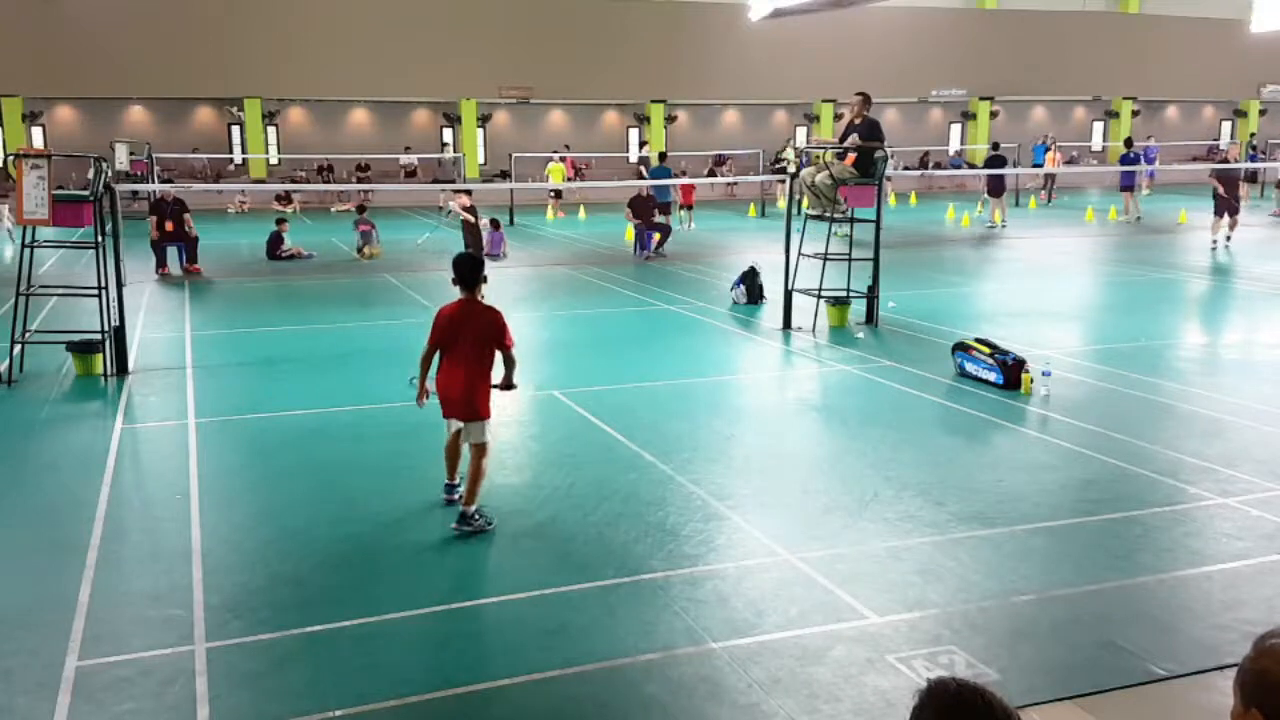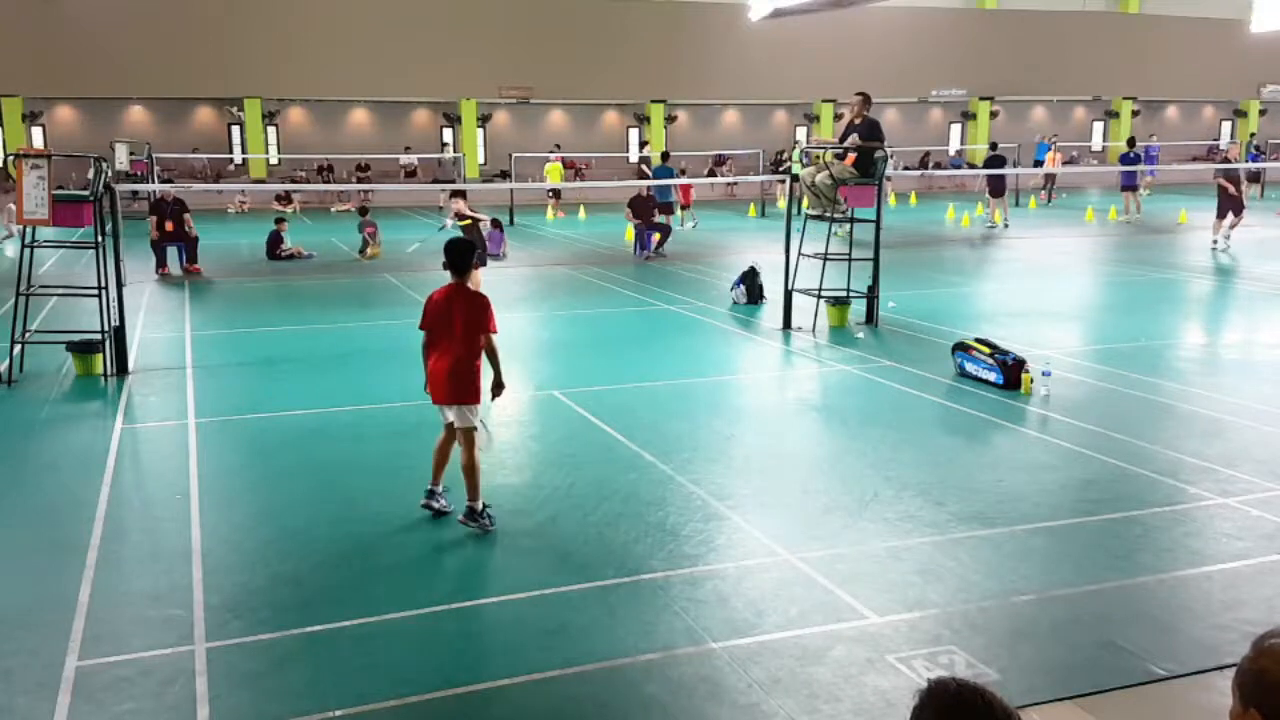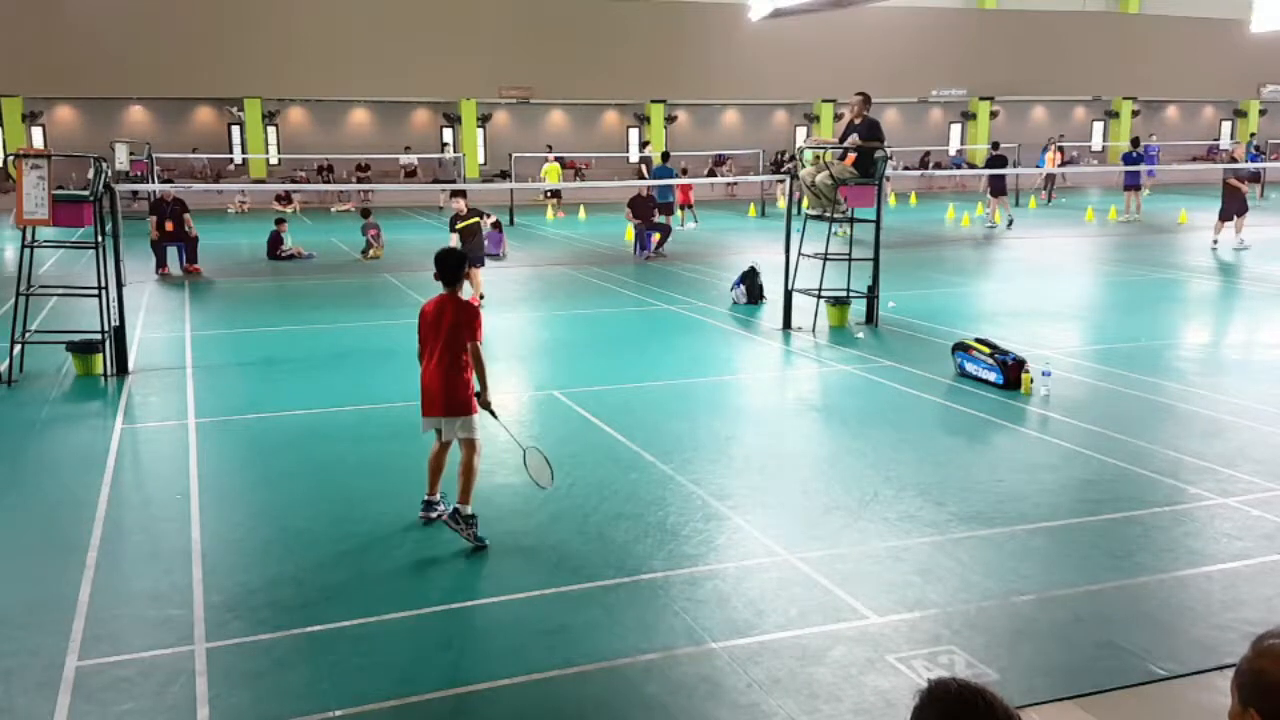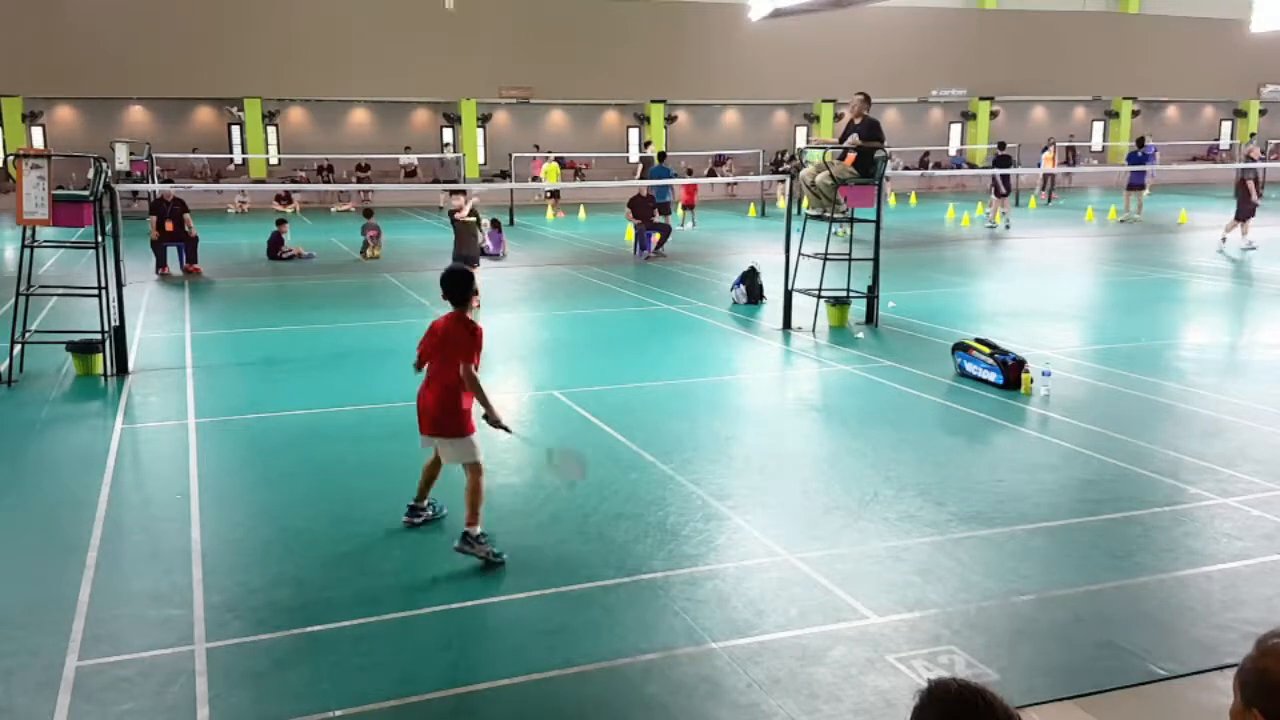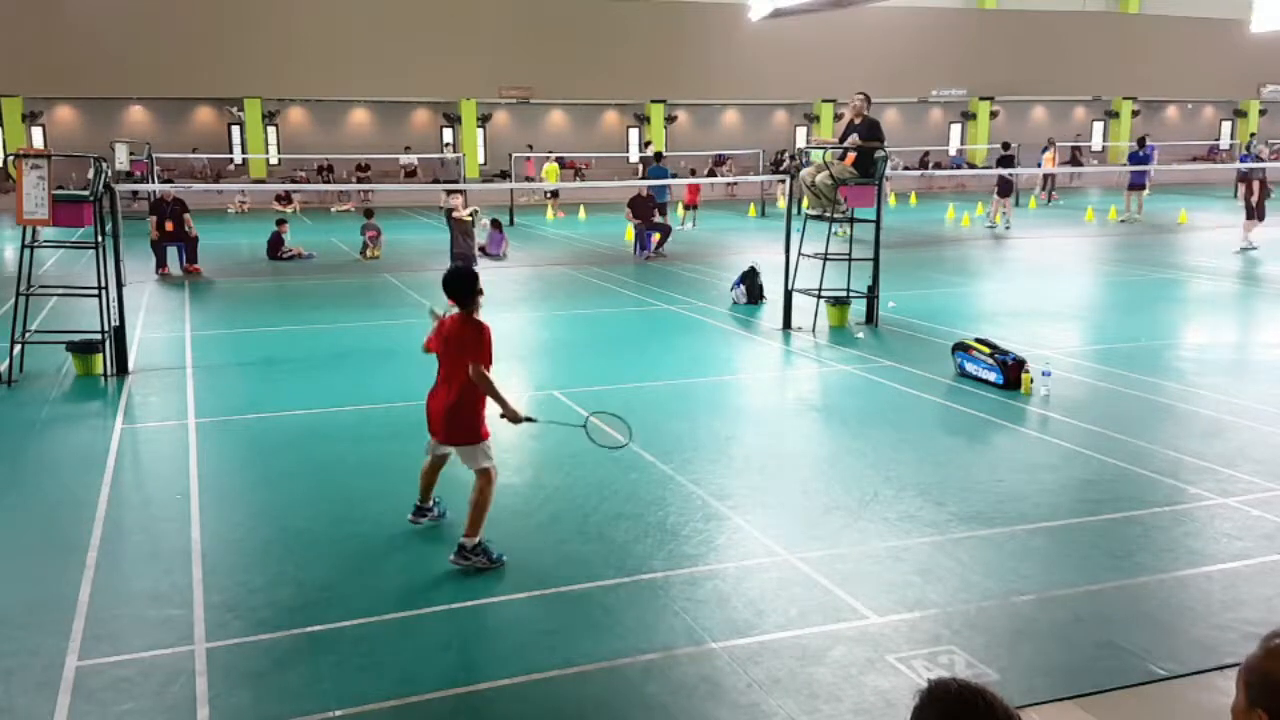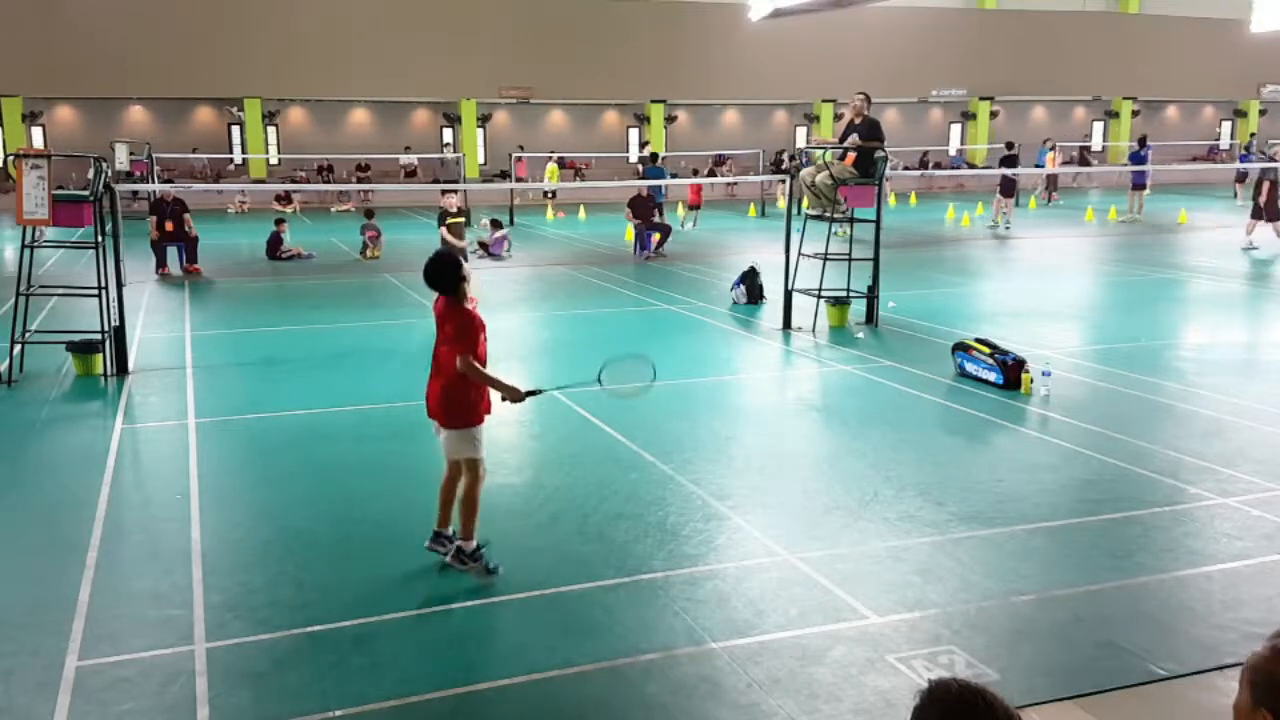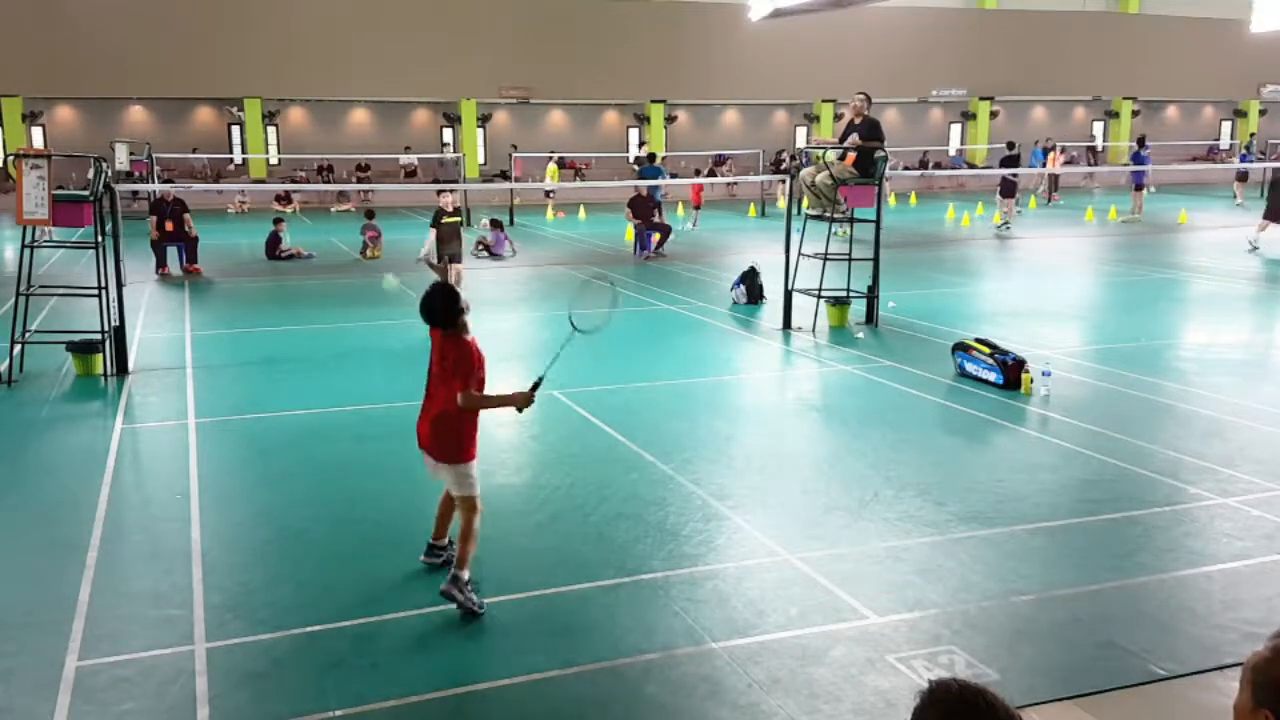
dt=0.2s
person 1, frame 1
left shoulder: (445, 314)
right shoulder: (493, 317)
left elbow: (428, 353)
right elbow: (509, 357)
left wrist: (422, 384)
right wrist: (508, 378)
left hip: (447, 390)
right hip: (475, 393)
left knee: (455, 435)
right knee: (479, 452)
left ankle: (451, 485)
right ankle: (467, 512)
person 1, frame 2
left shoulder: (434, 299)
right shoulder: (479, 301)
left elbow: (426, 342)
right elbow: (487, 344)
left wrist: (429, 372)
right wrist: (498, 377)
left hip: (439, 377)
right hip: (463, 378)
left knee: (449, 433)
right knee: (468, 442)
left ankle: (434, 492)
right ankle: (474, 509)
person 1, frame 3
left shoulder: (428, 308)
right shoulder: (469, 310)
left elbow: (421, 352)
right elbow: (474, 352)
right wrist: (484, 389)
left hip: (431, 387)
right hip: (457, 389)
left knee: (441, 443)
right knee: (470, 449)
left ankle: (431, 502)
right ankle: (462, 512)
person 1, frame 4
left shoulder: (437, 325)
right shoulder: (472, 330)
left elbow: (418, 364)
right elbow: (467, 373)
right wrist: (489, 408)
left hip: (427, 405)
right hip: (452, 410)
left knee: (438, 457)
right knee: (475, 470)
left ankle: (418, 507)
right ankle: (471, 535)
person 1, frame 5
left shoulder: (445, 324)
right shoulder: (479, 330)
left elbow: (428, 347)
right elbow: (478, 373)
right wrist: (506, 407)
left hip: (437, 408)
right hip: (464, 415)
left knee: (437, 458)
right knee: (487, 476)
left ankle: (423, 507)
right ankle: (469, 546)
person 1, frame 6
left shoulder: (442, 303)
right shoulder: (466, 317)
right elbow: (465, 365)
right wrist: (505, 388)
left hip: (439, 398)
right hip: (461, 403)
left knee: (454, 468)
right knee: (473, 472)
left ankle: (442, 535)
right ankle: (466, 548)
person 1, frame 7
left shoulder: (439, 331)
right shoulder: (466, 350)
left elbow: (439, 302)
right elbow: (466, 399)
right wrist: (511, 399)
left hip: (431, 429)
right hip: (452, 438)
left knee: (455, 491)
right knee: (470, 509)
left ankle: (437, 546)
right ankle: (458, 579)
